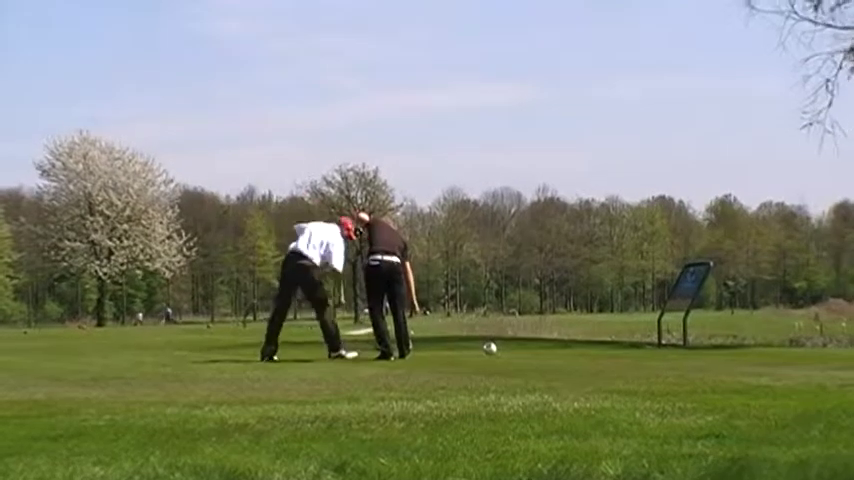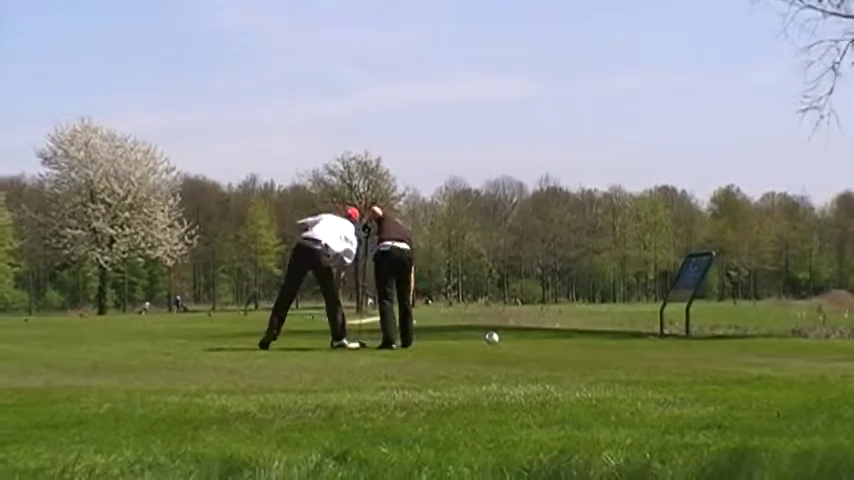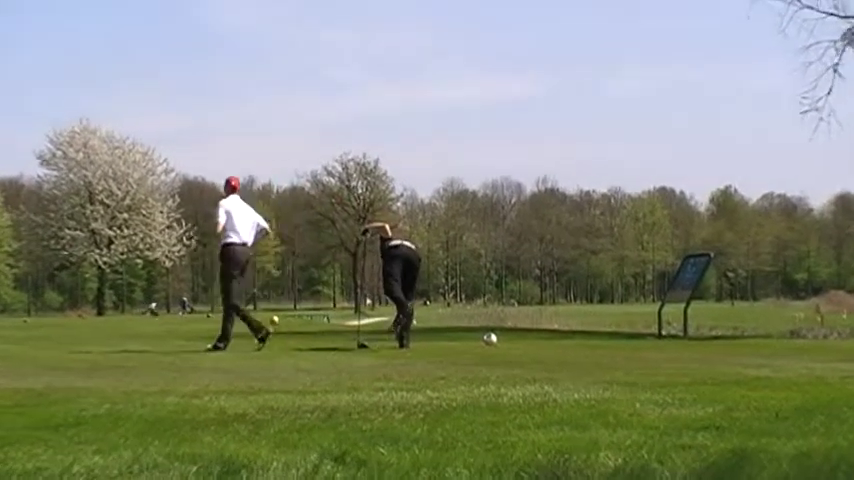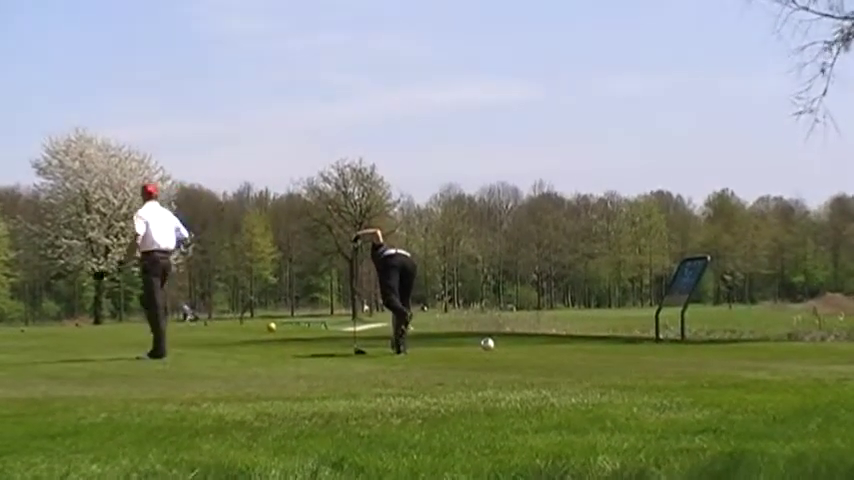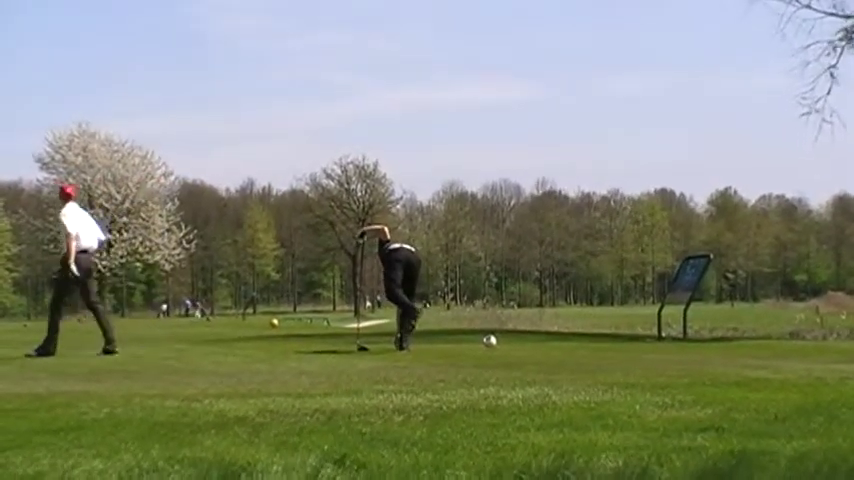
dt=1s
person 1, frame 1
left shoulder: (315, 225)
right shoulder: (337, 239)
left elbow: (296, 228)
right elbow: (336, 267)
left hip: (289, 261)
right hip: (307, 267)
left knee: (280, 307)
right knee: (322, 306)
left ankle: (268, 352)
right ankle: (336, 349)
person 1, frame 2
left shoulder: (328, 218)
right shoulder: (352, 237)
left elbow: (300, 224)
right elbow: (344, 262)
left hip: (303, 246)
right hip: (322, 251)
left knee: (286, 292)
right knee: (332, 297)
left ankle: (271, 333)
right ankle: (338, 339)
person 1, frame 3
left shoulder: (224, 203)
right shoulder: (247, 208)
left elbow: (219, 229)
right elbow: (266, 228)
left hip: (231, 251)
right hip: (245, 251)
left knee: (231, 300)
right knee: (230, 298)
left ankle: (260, 330)
right ankle: (223, 340)
person 1, frame 4
left shoulder: (142, 213)
right shoulder: (167, 213)
left elbow: (137, 238)
right elbow: (185, 236)
left hip: (151, 258)
right hip: (166, 259)
left knee: (154, 304)
right knee: (151, 302)
left ankle: (159, 349)
right ankle: (159, 346)
person 1, frame 5
left shoulder: (66, 212)
right shoulder: (84, 213)
left elbow: (71, 235)
right elbow: (101, 238)
left wrist: (70, 262)
left hip: (75, 259)
right hip: (88, 259)
left knee: (57, 303)
right knee: (93, 303)
left ankle: (48, 347)
right ankle: (110, 343)
person 2, frame 1
left shoulder: (376, 223)
right shoulder: (400, 238)
left elbow: (361, 216)
right elbow: (408, 271)
left wrist: (361, 227)
right wrist: (413, 299)
left hip: (375, 265)
right hip: (395, 266)
left knee: (376, 311)
right knee: (398, 311)
left ankle: (386, 351)
right ankle: (404, 350)
person 2, frame 2
left shoulder: (385, 219)
right shoulder: (407, 233)
left elbow: (375, 210)
right elbow: (411, 270)
left wrist: (367, 222)
right wrist: (410, 295)
left hip: (385, 252)
right hip: (405, 254)
left knee: (385, 298)
right knee: (404, 301)
left ankle: (389, 340)
right ankle: (407, 339)
person 2, frame 3
left shoulder: (387, 242)
left elbow: (385, 227)
left wrist: (368, 228)
left hip: (394, 252)
right hip: (413, 255)
left knee: (391, 285)
right knee: (408, 297)
left ankle: (403, 305)
right ankle: (404, 339)
person 2, frame 4
left shoulder: (379, 250)
left elbow: (377, 232)
left wrist: (359, 235)
left hip: (391, 261)
right hip: (409, 262)
left knee: (389, 296)
right knee: (404, 302)
left ankle: (404, 314)
right ankle: (400, 344)
person 2, frame 5
left shoulder: (386, 246)
left elbow: (384, 229)
left wrist: (365, 231)
left hip: (396, 256)
right hip: (414, 257)
left knee: (392, 290)
right knee: (408, 297)
left ankle: (412, 310)
right ankle: (403, 340)
